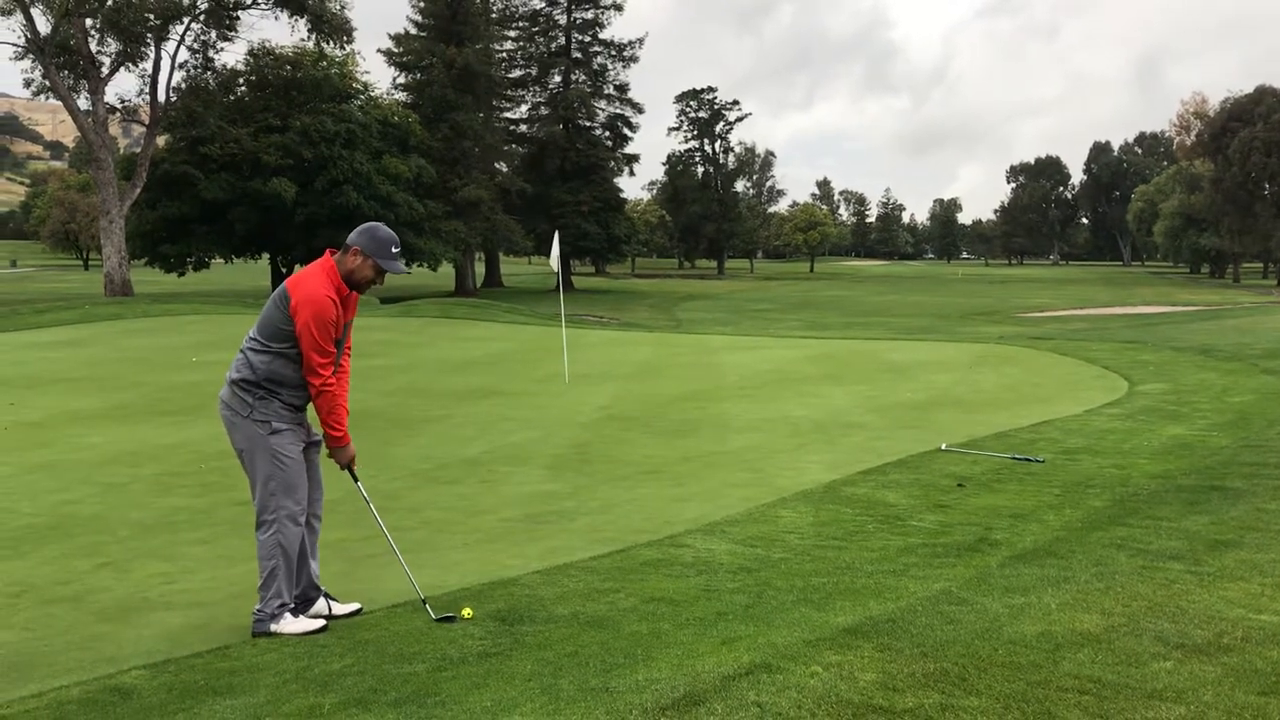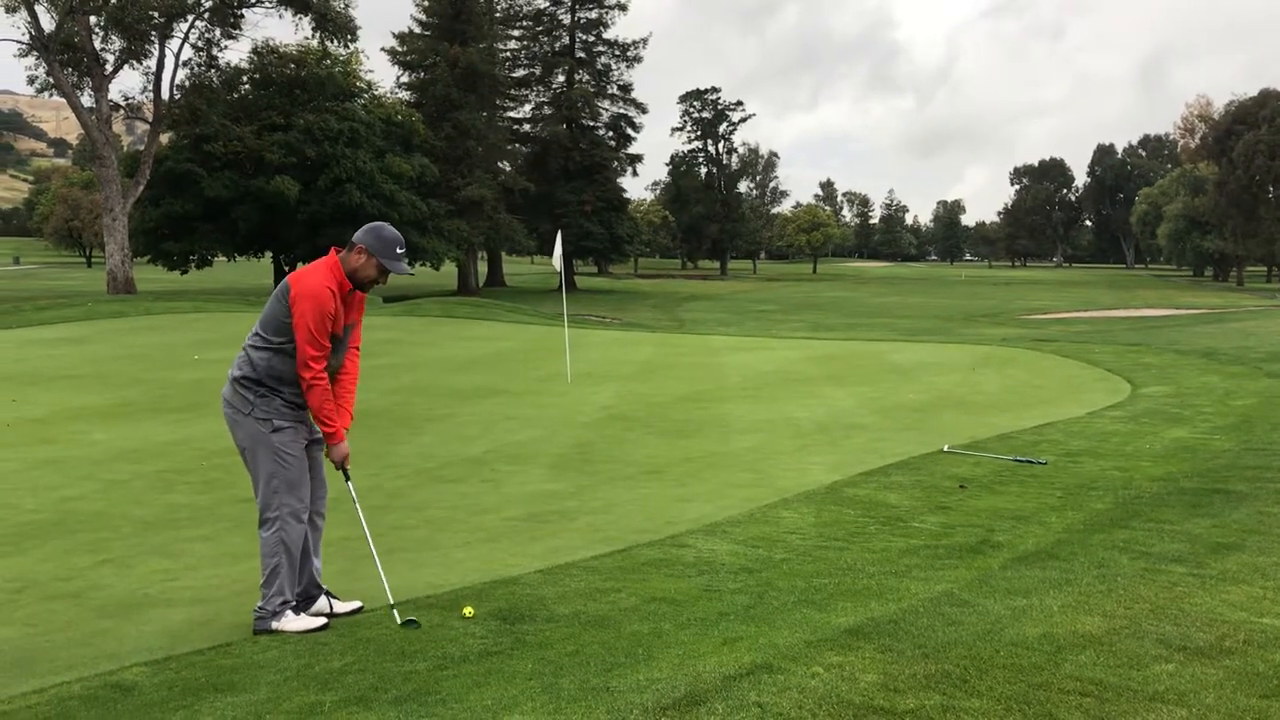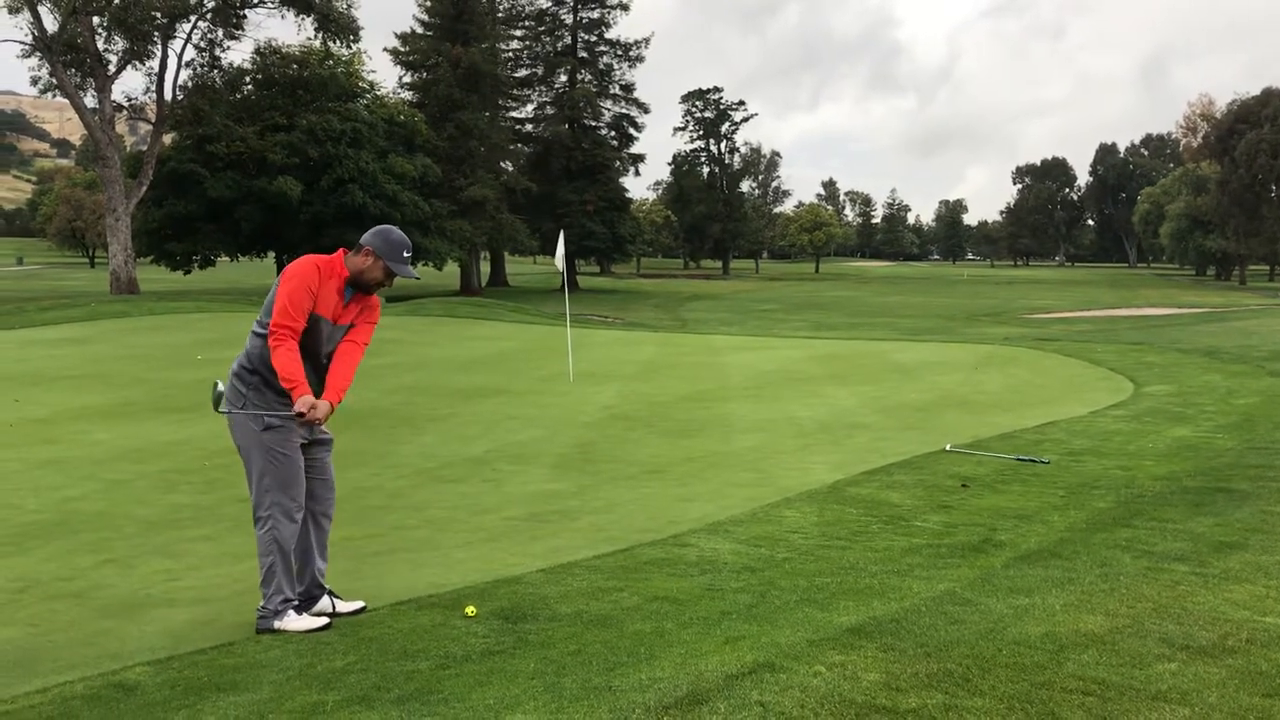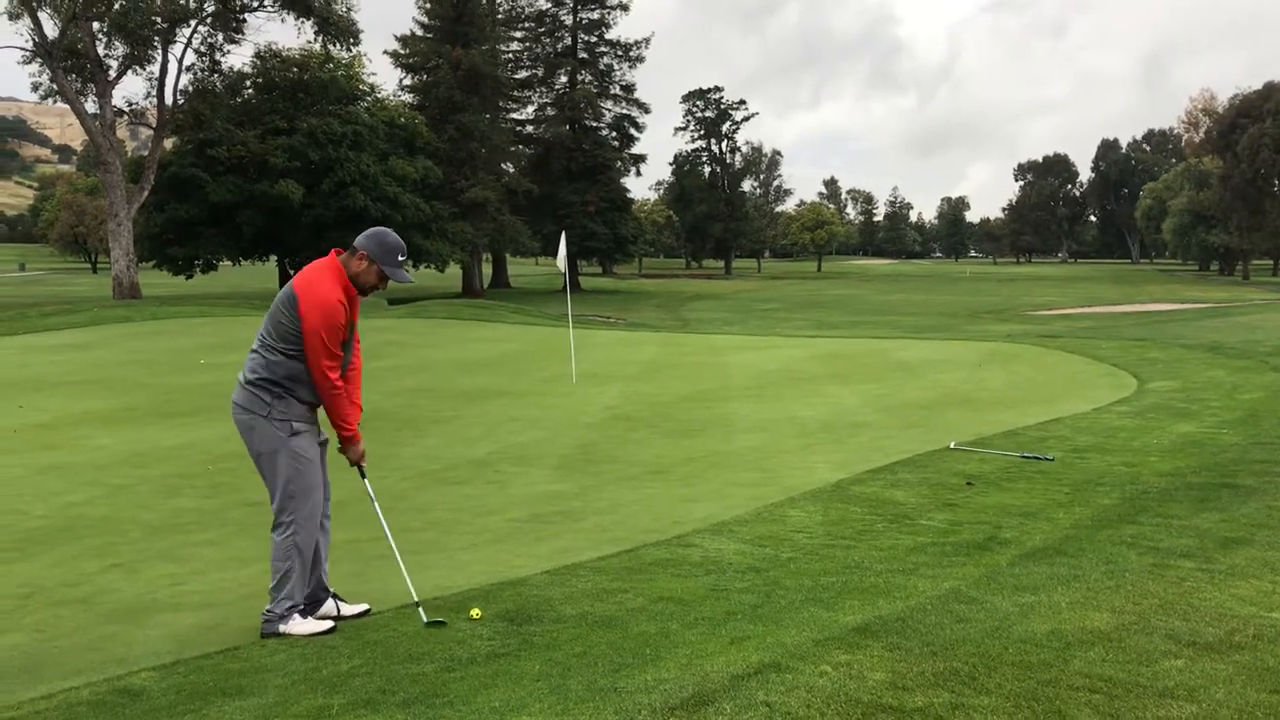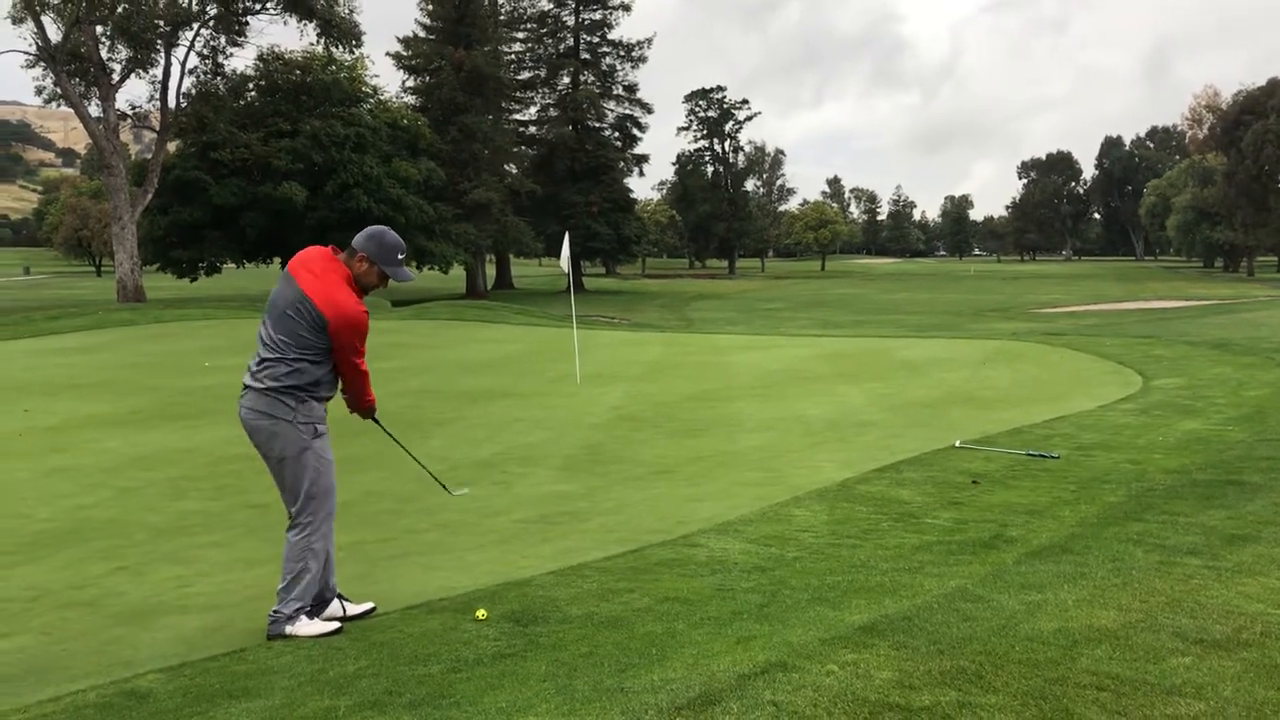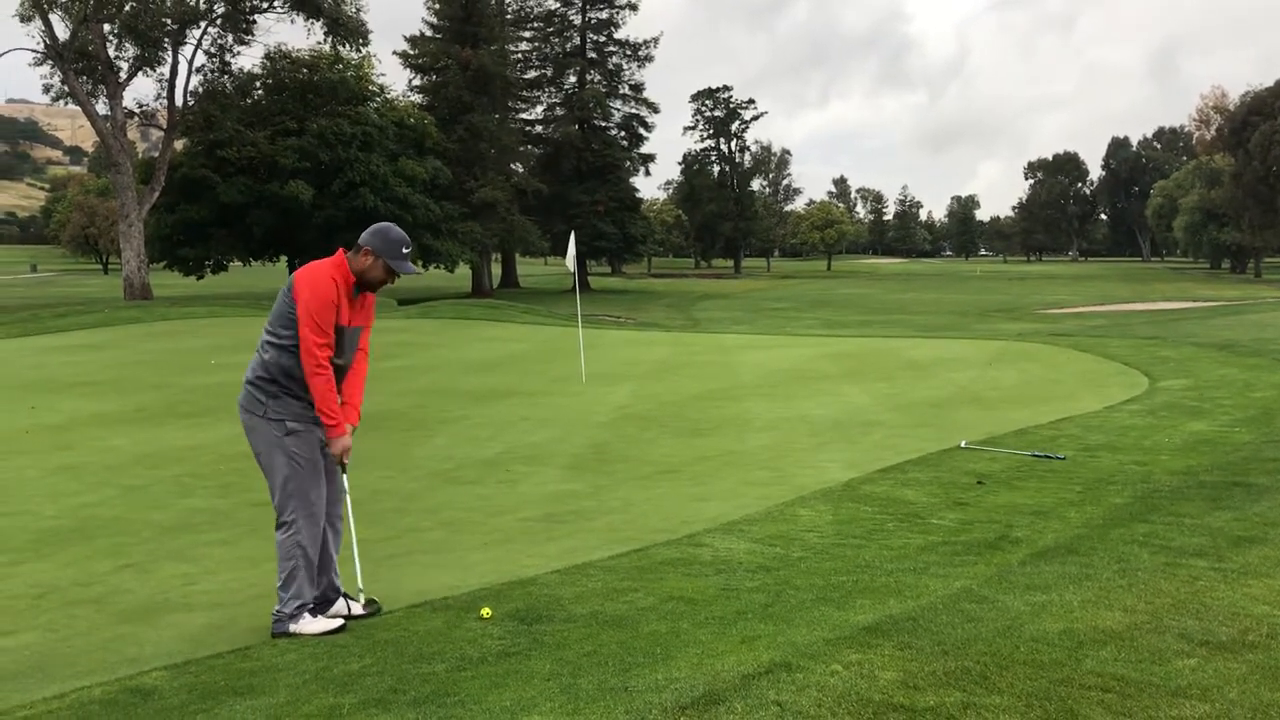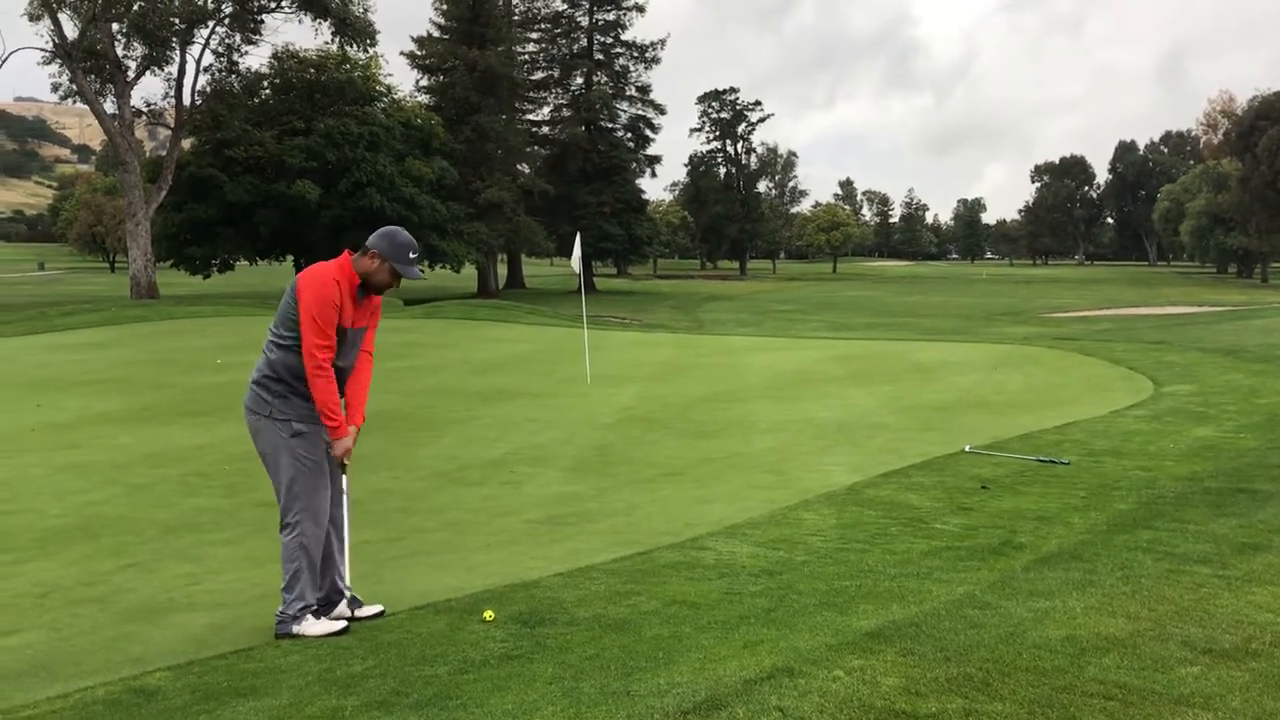
dt=0.4s
person 1, frame 1
left shoulder: (346, 289)
right shoulder: (316, 295)
left elbow: (340, 360)
right elbow: (320, 376)
left wrist: (337, 430)
right wrist: (340, 439)
left hip: (287, 407)
right hip: (258, 407)
left knee: (307, 505)
right knee: (283, 509)
left ankle: (306, 597)
right ankle: (272, 613)
person 1, frame 2
left shoulder: (355, 294)
right shoulder: (316, 287)
left elbow: (347, 360)
right elbow: (311, 369)
left wrist: (343, 426)
right wrist: (333, 432)
left hip: (294, 405)
right hip: (261, 404)
left knee: (312, 502)
right knee: (285, 506)
left ankle: (308, 595)
right ankle: (274, 610)
person 1, frame 3
left shoulder: (369, 306)
right shoulder: (309, 271)
left elbow: (348, 356)
right elbow: (281, 338)
left wrist: (327, 402)
right wrist: (301, 394)
left hip: (303, 405)
right hip: (261, 400)
left knee: (319, 501)
right knee: (282, 506)
left ankle: (311, 594)
right ankle: (275, 608)
person 1, frame 4
left shoulder: (338, 280)
right shoulder: (327, 299)
left elbow: (350, 362)
right elbow: (328, 376)
left wrist: (351, 425)
right wrist: (350, 437)
left hip: (287, 407)
right hip: (271, 409)
left knee: (315, 506)
right knee: (299, 509)
left ankle: (315, 598)
right ankle: (281, 613)
person 1, frame 5
left shoulder: (310, 257)
right shoulder: (345, 307)
right elbow: (352, 367)
left wrist: (354, 394)
right wrist: (366, 402)
left hip: (265, 402)
right hip: (288, 412)
left knee: (316, 507)
right knee: (314, 512)
left ankle: (321, 598)
right ankle: (288, 614)
person 1, frame 6
left shoulder: (365, 300)
right shoulder: (320, 279)
left elbow: (357, 361)
right elbow: (315, 358)
left wrist: (349, 423)
right wrist: (332, 424)
left hip: (315, 410)
right hip: (276, 407)
left knee: (329, 505)
right knee: (301, 509)
left ankle: (326, 597)
right ankle: (292, 612)
person 1, frame 7
left shoulder: (370, 299)
right shoulder: (324, 284)
left elbow: (360, 362)
right elbow: (318, 362)
left wrist: (348, 425)
right wrist: (337, 428)
left hip: (314, 409)
right hip: (281, 410)
left knee: (331, 507)
right knee: (306, 510)
left ankle: (329, 599)
right ankle: (295, 613)
